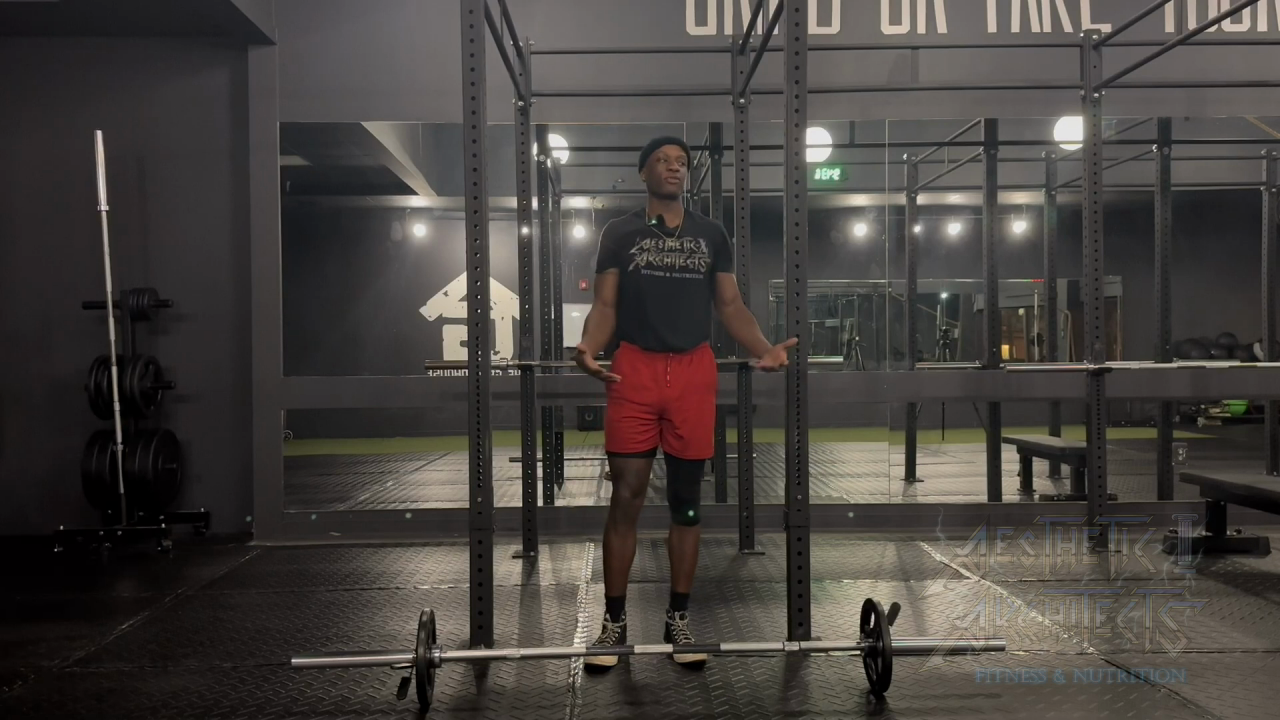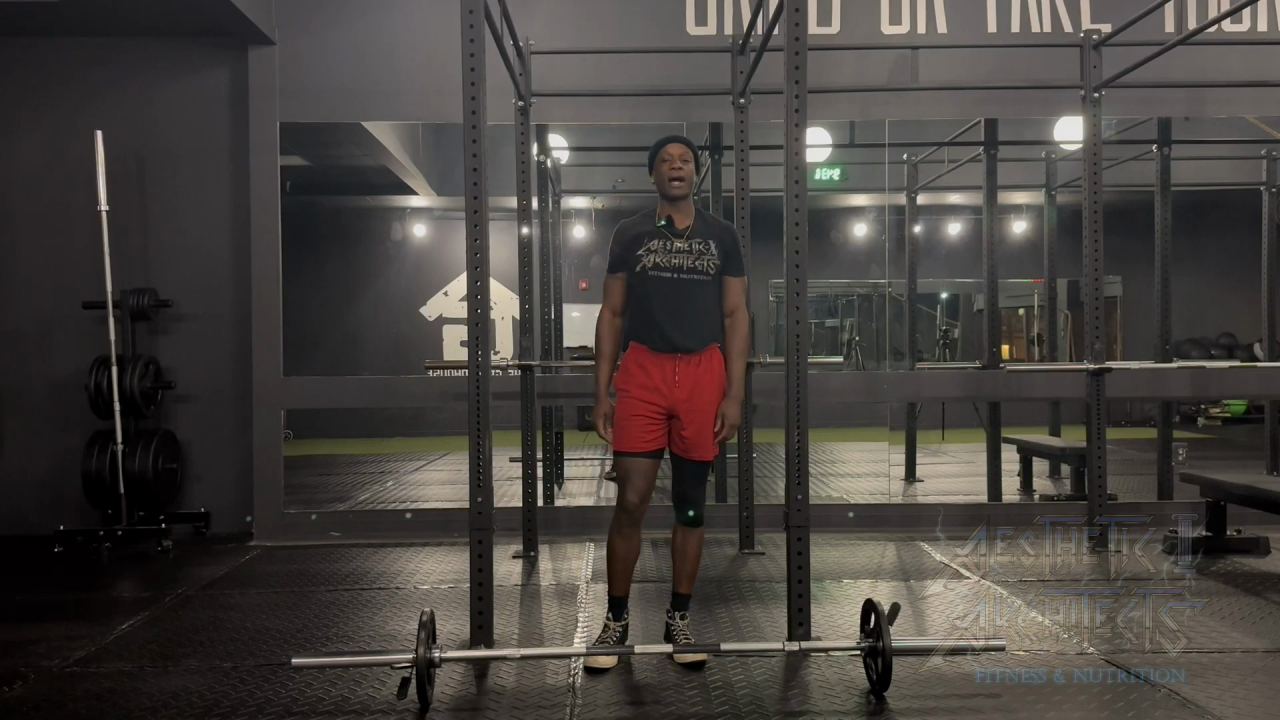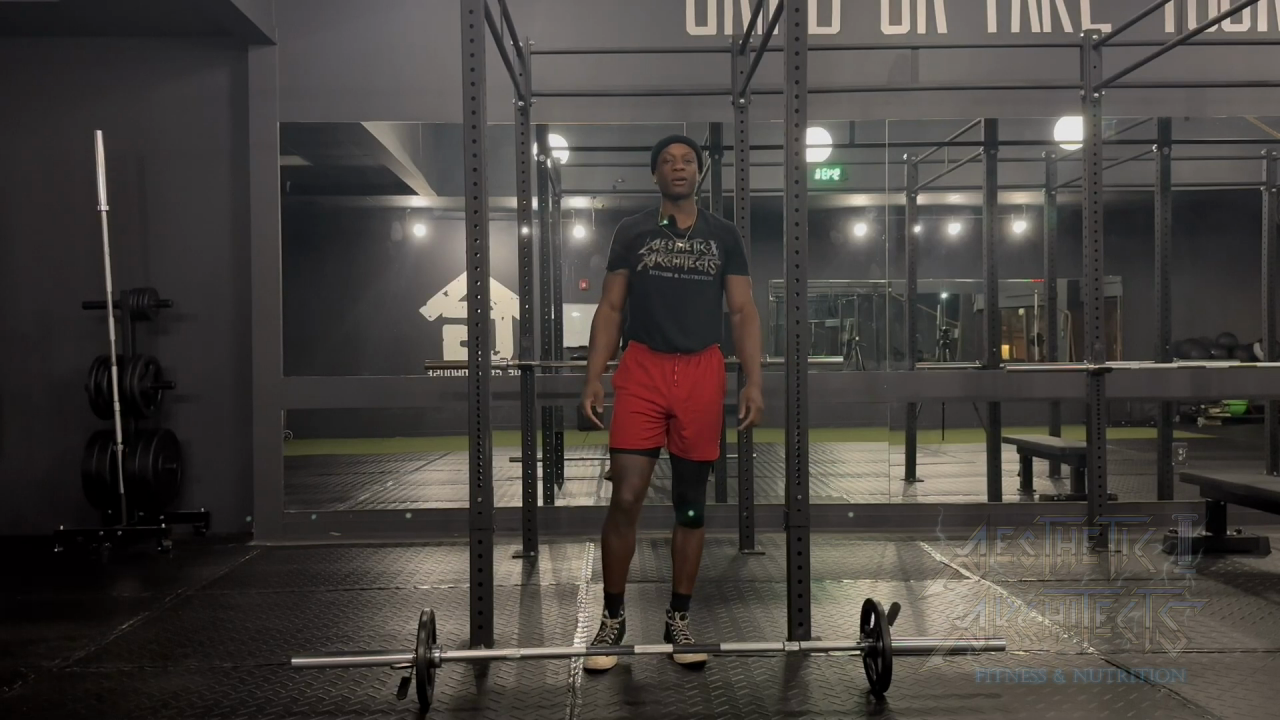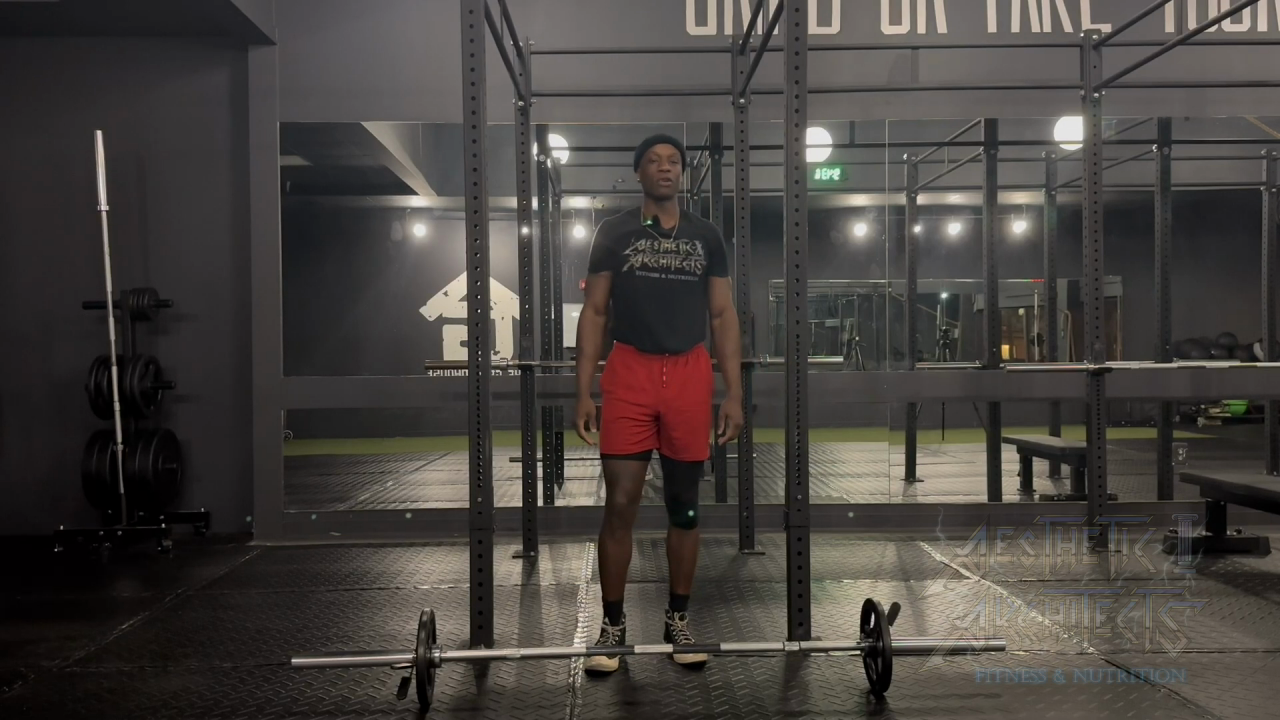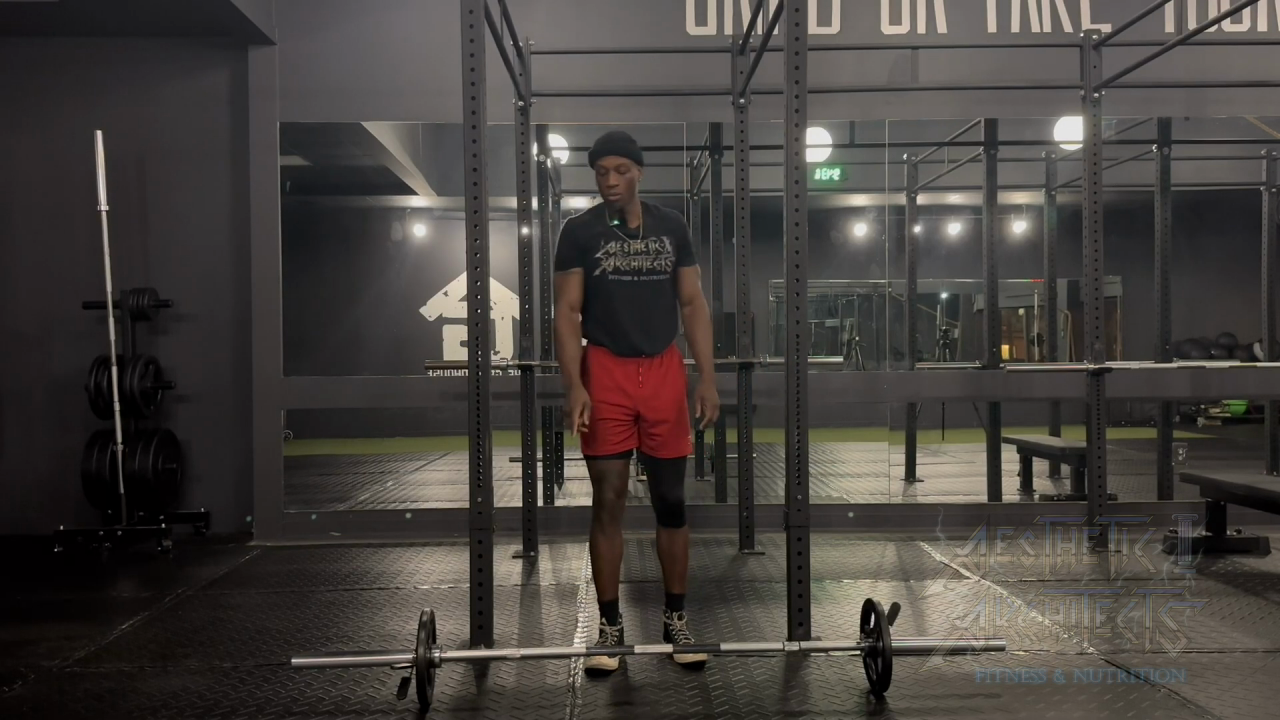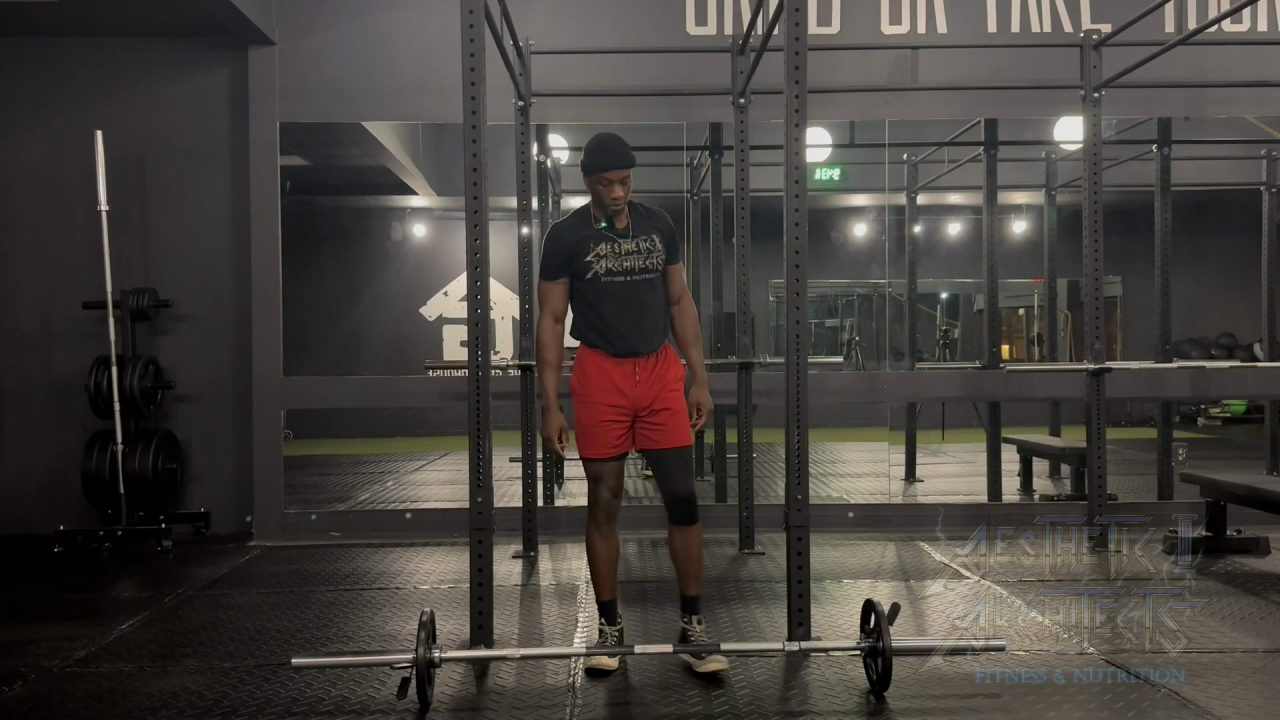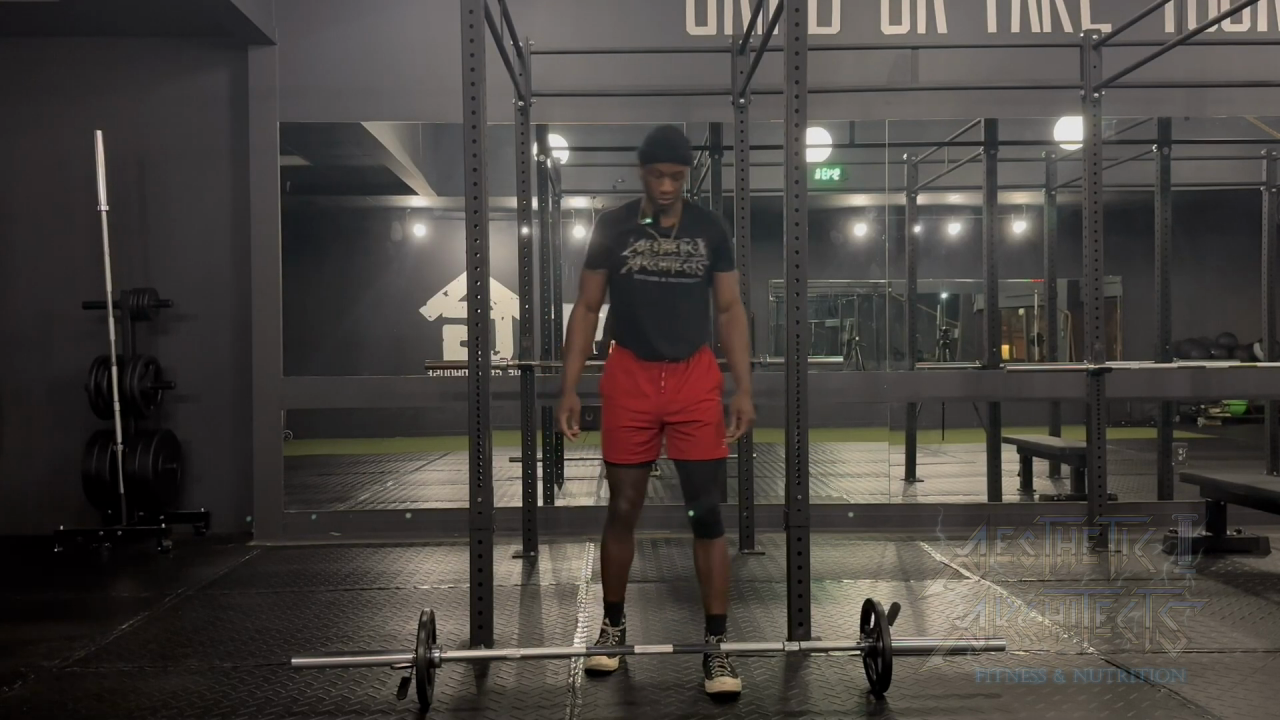
dt=0.5s
person 1, frame 1
left shoulder: (711, 234)
right shoulder: (619, 233)
left elbow: (730, 305)
right elbow: (605, 306)
left wrist: (765, 348)
right wrist: (588, 348)
left hip: (694, 372)
right hip: (635, 371)
left knee: (686, 502)
right knee: (626, 499)
left ankle: (678, 618)
right ankle: (615, 620)
person 1, frame 2
left shoulder: (722, 236)
right shoulder: (630, 233)
left elbow: (735, 315)
right elbow: (612, 315)
left wrist: (734, 393)
right wrist: (602, 392)
left hip: (703, 375)
right hip: (643, 375)
left knee: (691, 503)
right knee: (631, 502)
left ankle: (678, 619)
right ankle: (616, 619)
person 1, frame 3
left shoulder: (724, 235)
right shoulder: (631, 232)
left elbow: (743, 311)
right elbow: (611, 308)
left wrist: (754, 381)
right wrist: (593, 377)
left hip: (702, 374)
right hip: (642, 372)
left knee: (691, 504)
right knee: (625, 500)
left ankle: (678, 618)
right ankle: (612, 617)
person 1, frame 4
left shoulder: (706, 236)
right shoulder: (613, 232)
left elbow: (722, 315)
right elbow: (594, 313)
left wrist: (734, 391)
right wrist: (584, 391)
left hip: (689, 376)
right hip: (628, 374)
left knee: (684, 505)
right knee: (620, 504)
left ankle: (677, 620)
right ankle: (613, 624)
person 1, frame 5
left shoulder: (672, 227)
right shoulder: (580, 231)
left elbow: (693, 304)
right elbow: (568, 311)
left wrist: (706, 377)
right wrist: (575, 385)
left hip: (664, 373)
right hip: (606, 375)
left knee: (671, 502)
right knee: (608, 504)
left ankle: (675, 618)
right ankle: (610, 625)
person 1, frame 6
left shoulder: (659, 225)
right shoulder: (565, 236)
left elbow: (680, 303)
right elbow: (551, 321)
left wrist: (699, 378)
right wrist: (551, 404)
left hip: (660, 372)
right hip: (600, 375)
left knee: (683, 499)
right knee: (604, 504)
left ankle: (692, 623)
right ankle: (610, 626)
person 1, frame 7
left shoulder: (711, 228)
right shoulder: (612, 227)
left elbow: (730, 310)
right elbow: (586, 308)
left wrist: (743, 389)
right wrist: (569, 388)
left hip: (695, 378)
right hip: (630, 378)
left knee: (707, 512)
right knee: (623, 509)
left ankle: (715, 644)
right ankle: (613, 624)
